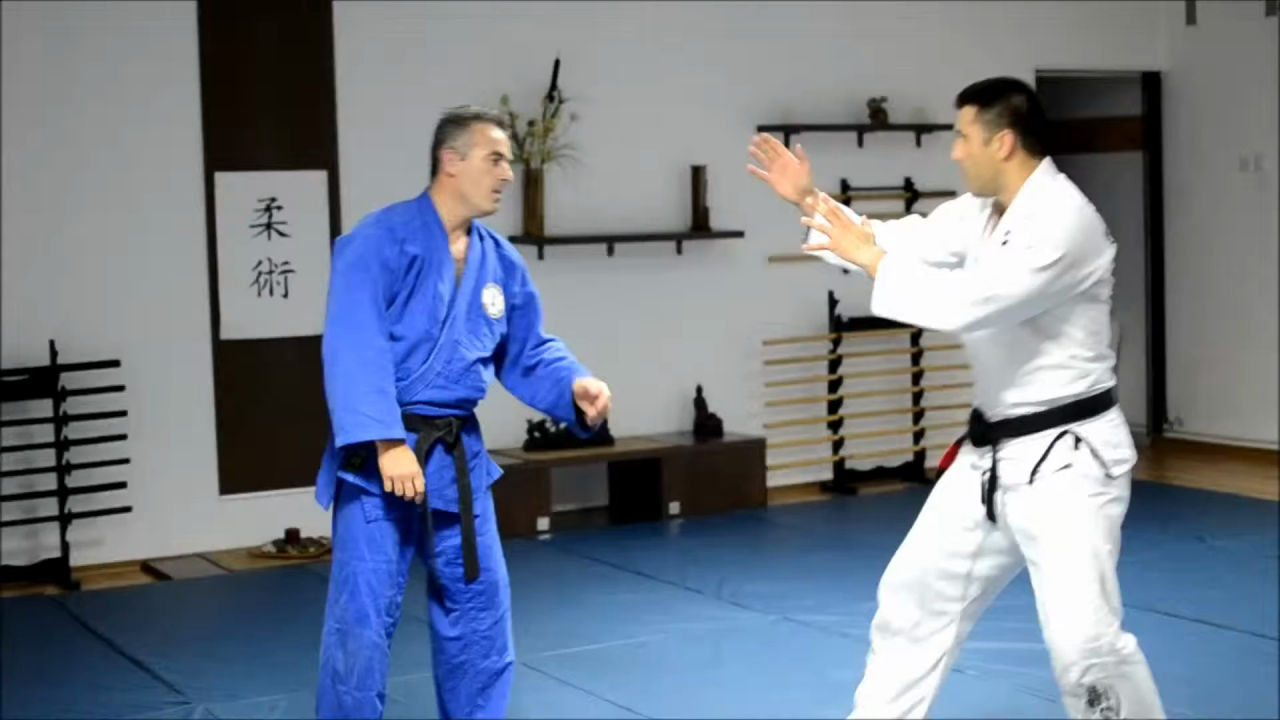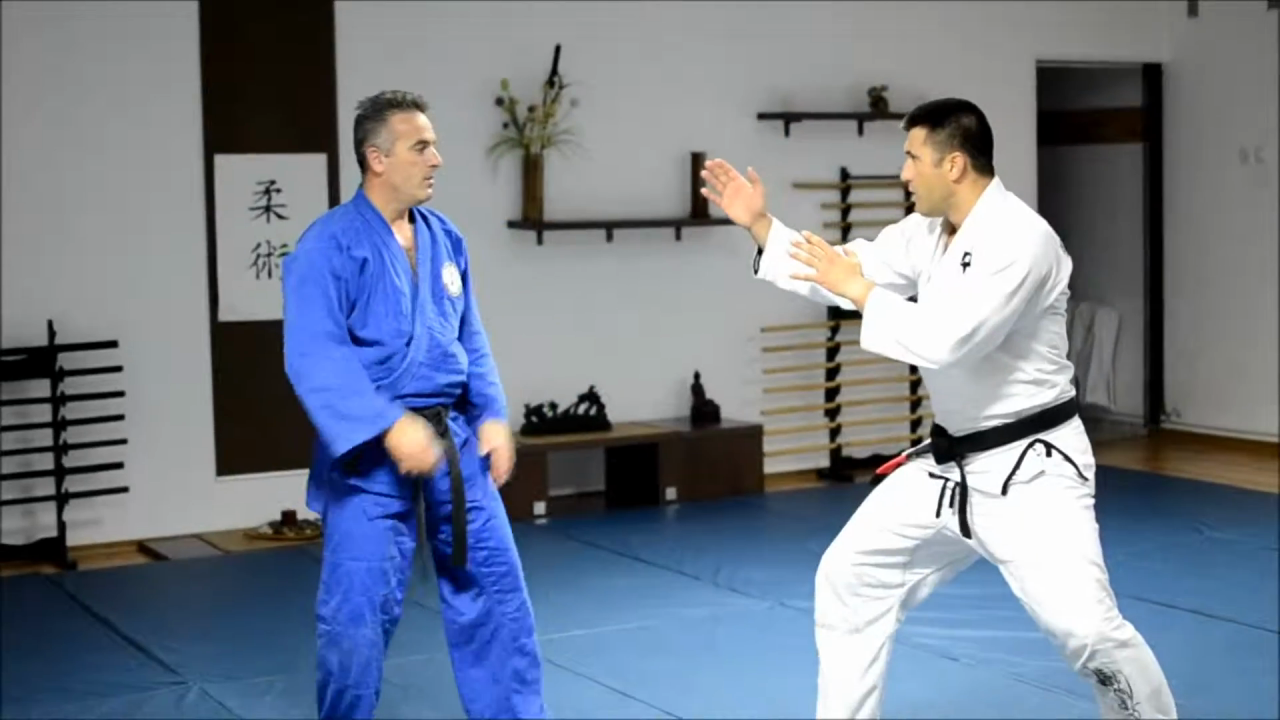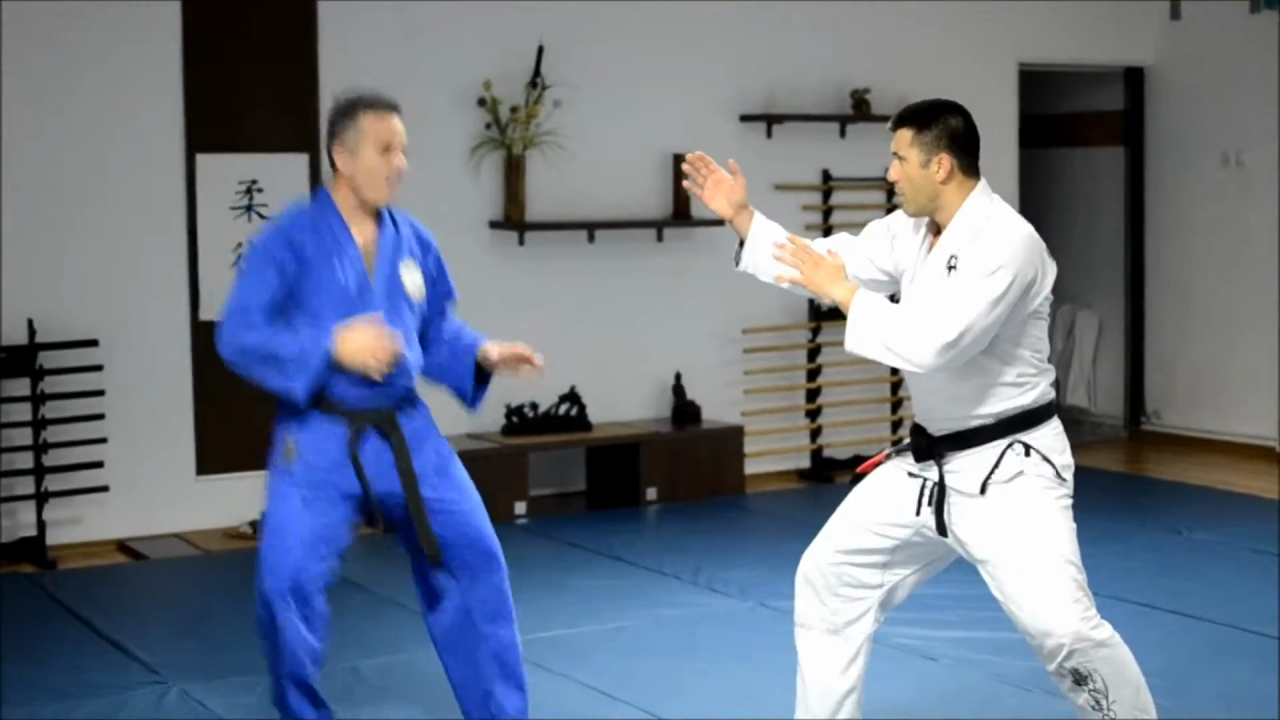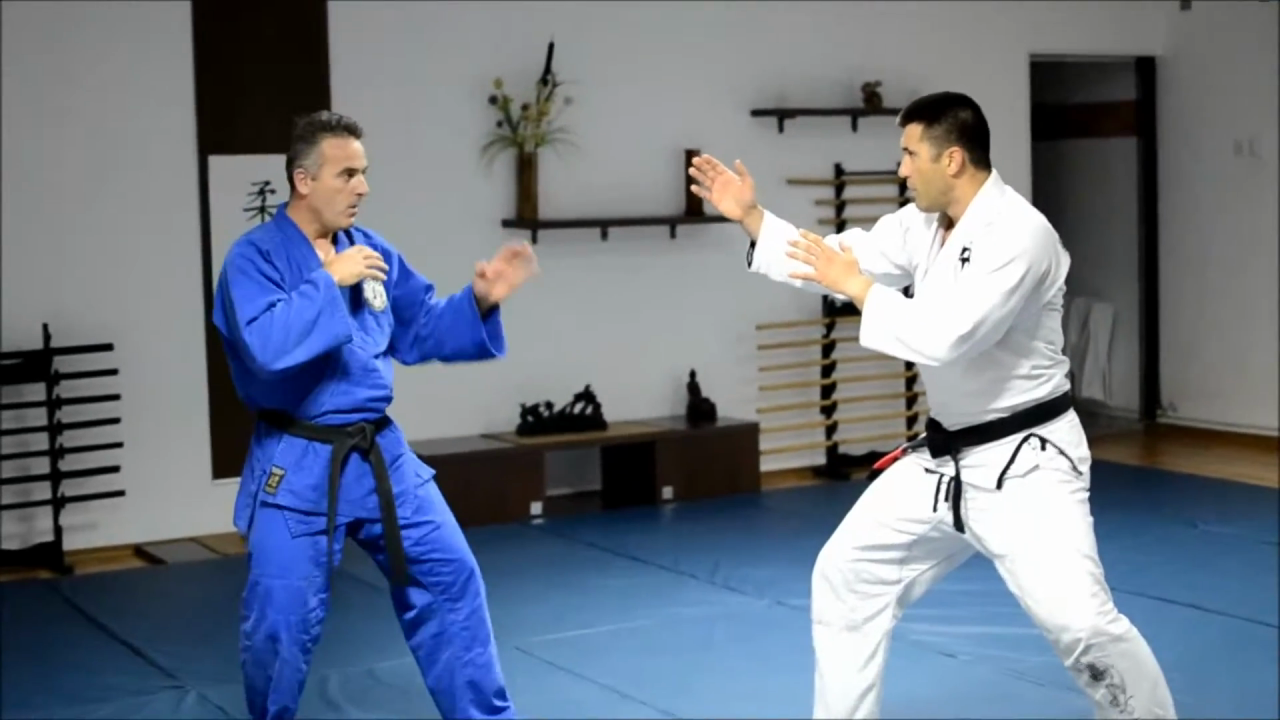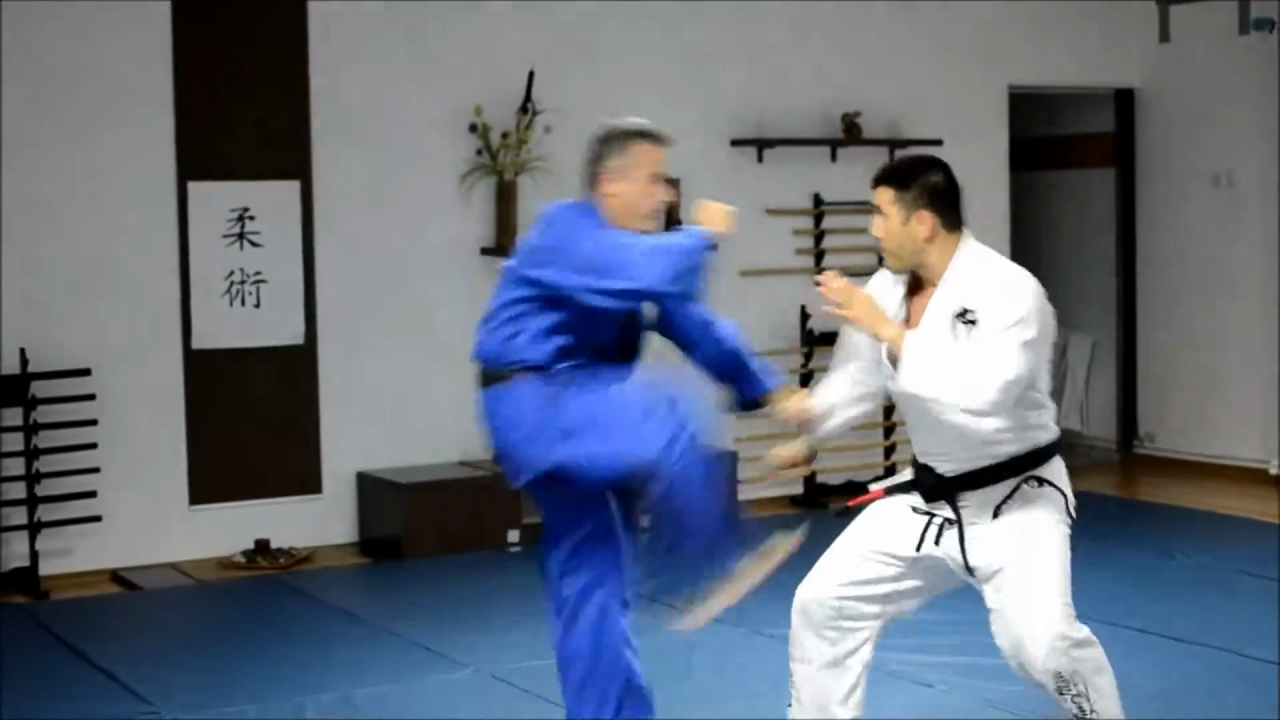
dt=0.7s
person 1, frame 1
left shoulder: (501, 262)
right shoulder: (381, 239)
left elbow: (527, 354)
right elbow: (352, 348)
left wrist: (576, 385)
right wrist: (386, 442)
left hip: (458, 450)
right hip: (382, 452)
left knee: (477, 599)
right knee: (363, 614)
person 1, frame 2
left shoulder: (444, 237)
right shoulder: (330, 245)
right elbow: (314, 357)
left wrist: (490, 415)
right wrist: (390, 426)
left hip: (449, 440)
right hip: (372, 452)
left knee: (494, 583)
right knee: (359, 611)
person 1, frame 3
left shoulder: (412, 240)
right shoulder: (289, 238)
left elbow: (433, 332)
right elbow: (237, 336)
left wrist: (482, 356)
right wrist: (331, 347)
left hip: (403, 432)
right hip: (318, 440)
left knee: (473, 558)
right knee: (287, 587)
person 1, frame 4
left shoulder: (371, 250)
right shoulder: (254, 257)
left elbow: (419, 334)
right elbow: (270, 347)
left wrist: (480, 301)
right wrist: (329, 279)
left hip: (379, 452)
right hip: (297, 465)
left knee: (448, 577)
right knee: (282, 620)
person 1, frame 5
left shoulder: (622, 243)
right shoulder: (570, 233)
left elbow: (696, 326)
right elbow: (651, 272)
left wrist: (764, 388)
right wrist: (699, 235)
left hip: (573, 420)
right hip: (534, 409)
left knee: (595, 586)
right knee: (661, 429)
person 2, frame 1
left shoulder: (1064, 221)
right shoulder: (983, 211)
left elbow: (965, 304)
right elbow: (906, 243)
left wrist: (869, 256)
right wrist: (810, 200)
left hip: (1067, 456)
right hip: (996, 451)
left knee: (1084, 639)
right knee: (916, 591)
person 2, frame 2
left shoulder: (1020, 239)
right shoulder: (926, 232)
left elbow: (946, 340)
right elbow: (837, 273)
left wrist: (859, 289)
right wrist: (760, 225)
left hip: (1031, 467)
right hip: (950, 463)
left knee: (1087, 626)
right knee: (849, 577)
person 2, frame 3
left shoulder: (1006, 242)
right shoulder: (911, 230)
left elbow: (931, 346)
right elbow: (821, 263)
left wrist: (843, 292)
right wrist: (741, 216)
left hip: (1008, 466)
right hip: (928, 461)
left knee: (1062, 626)
right knee: (829, 577)
person 2, frame 4
left shoulder: (1019, 233)
right shoulder: (923, 223)
left elbow: (945, 338)
right elbow: (836, 258)
left wrist: (857, 286)
right wrist: (750, 216)
left hip: (1024, 461)
right hip: (945, 456)
left knee: (1079, 619)
right knee: (847, 575)
person 2, frame 5
left shoulder: (1008, 291)
right shoulder: (886, 288)
left elbow: (986, 393)
right elbow: (855, 377)
left wrist: (890, 333)
right wrist: (811, 420)
left hip: (1019, 497)
right hip: (928, 498)
left knee: (1043, 637)
right knee: (826, 603)
